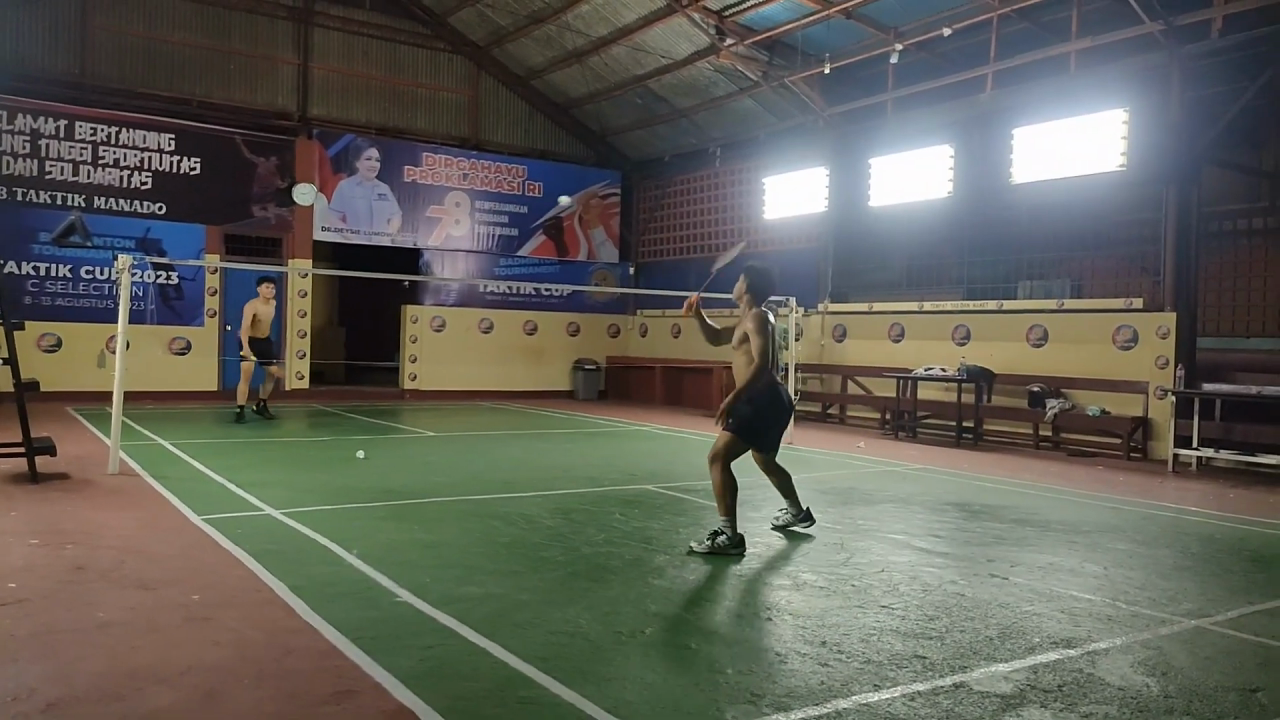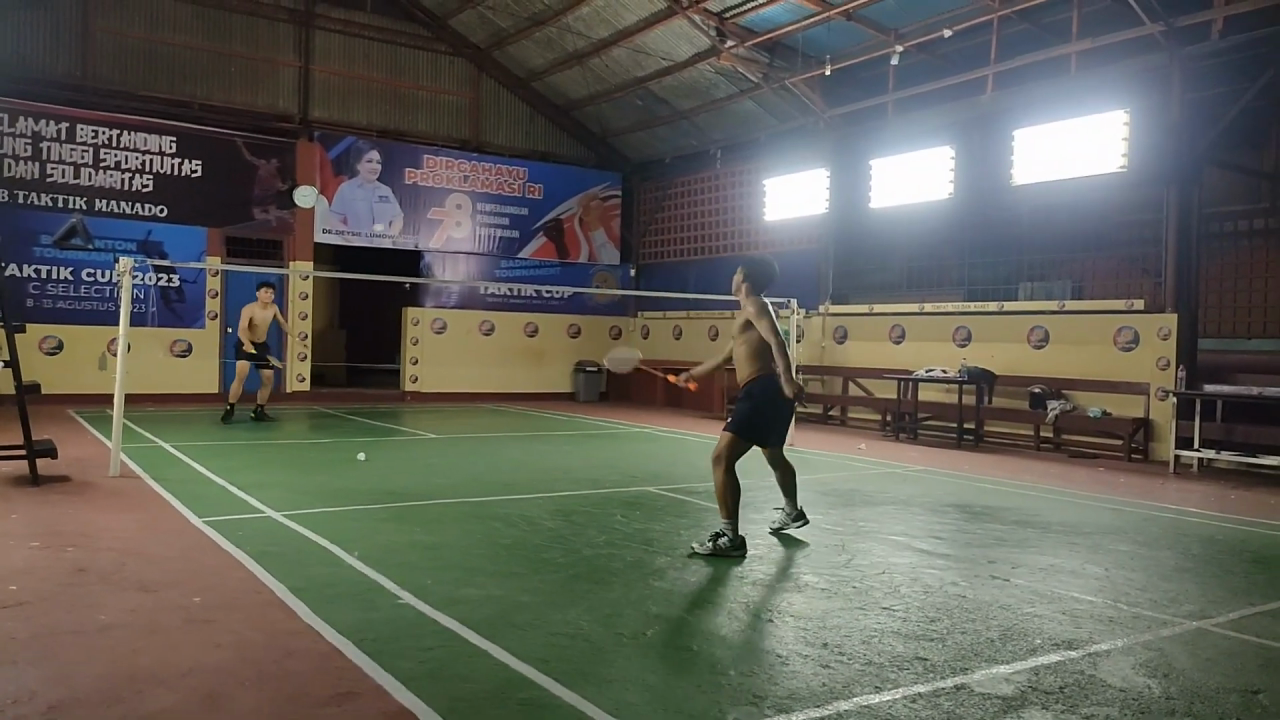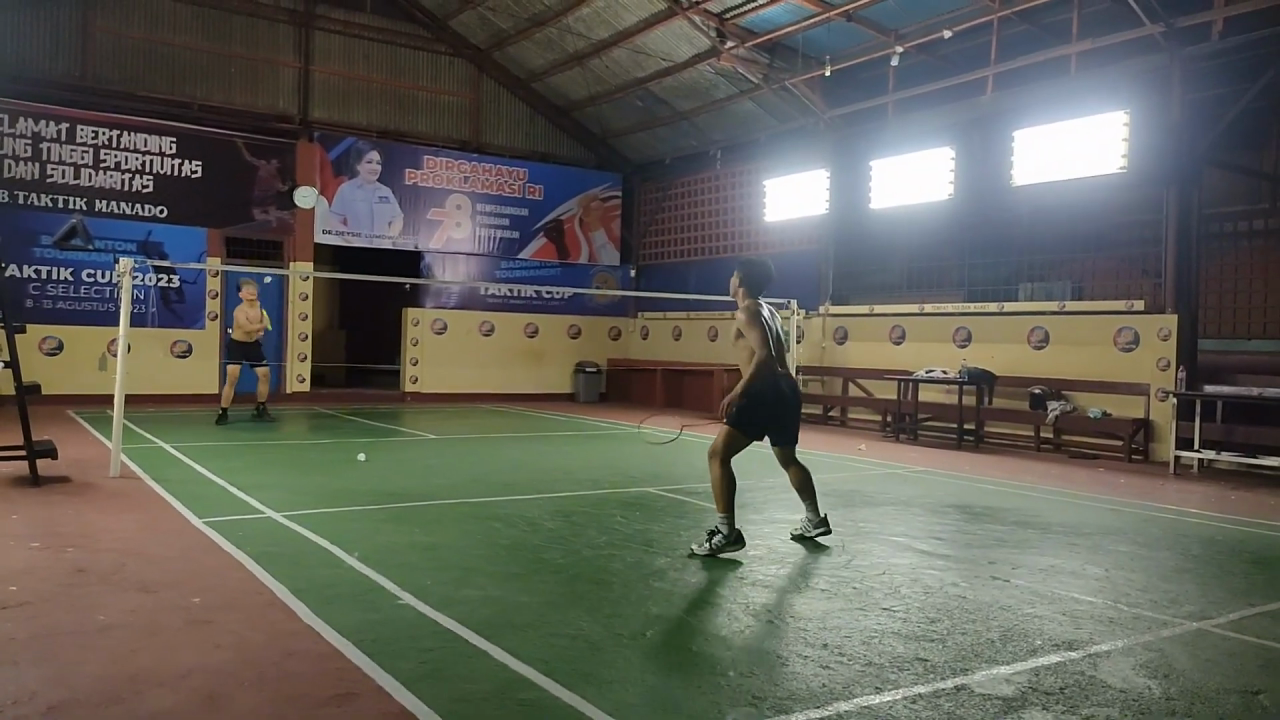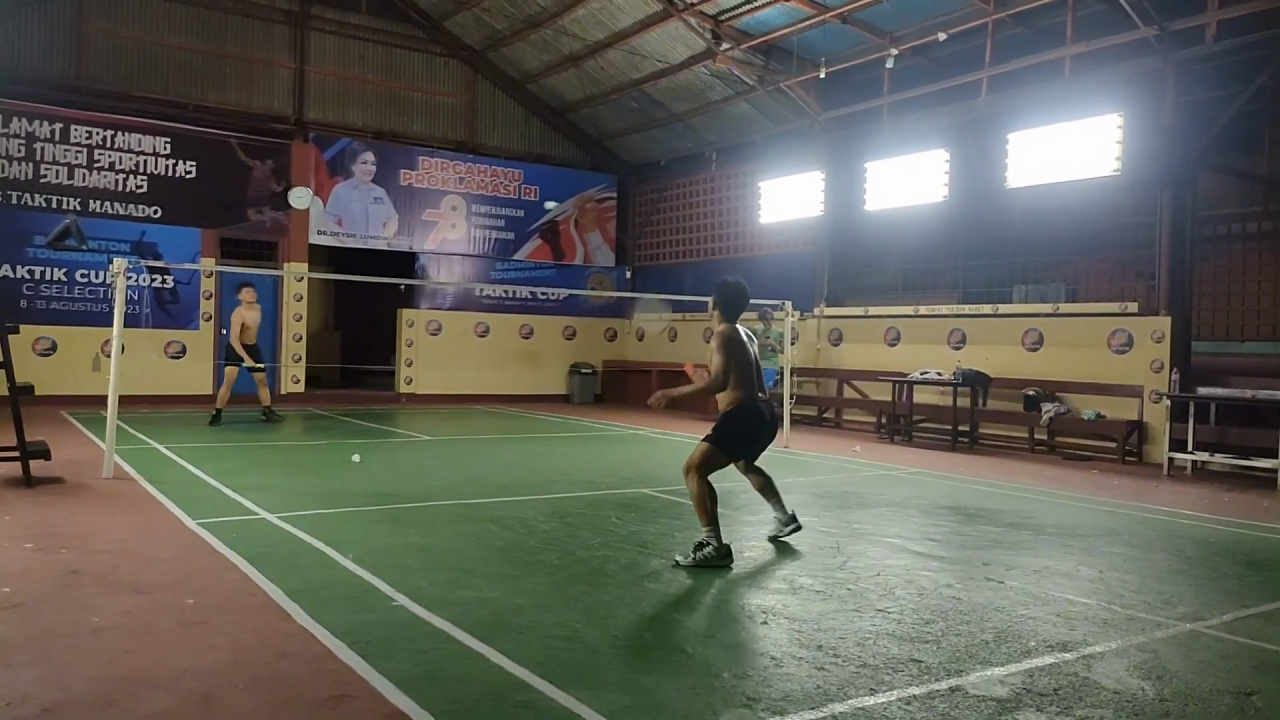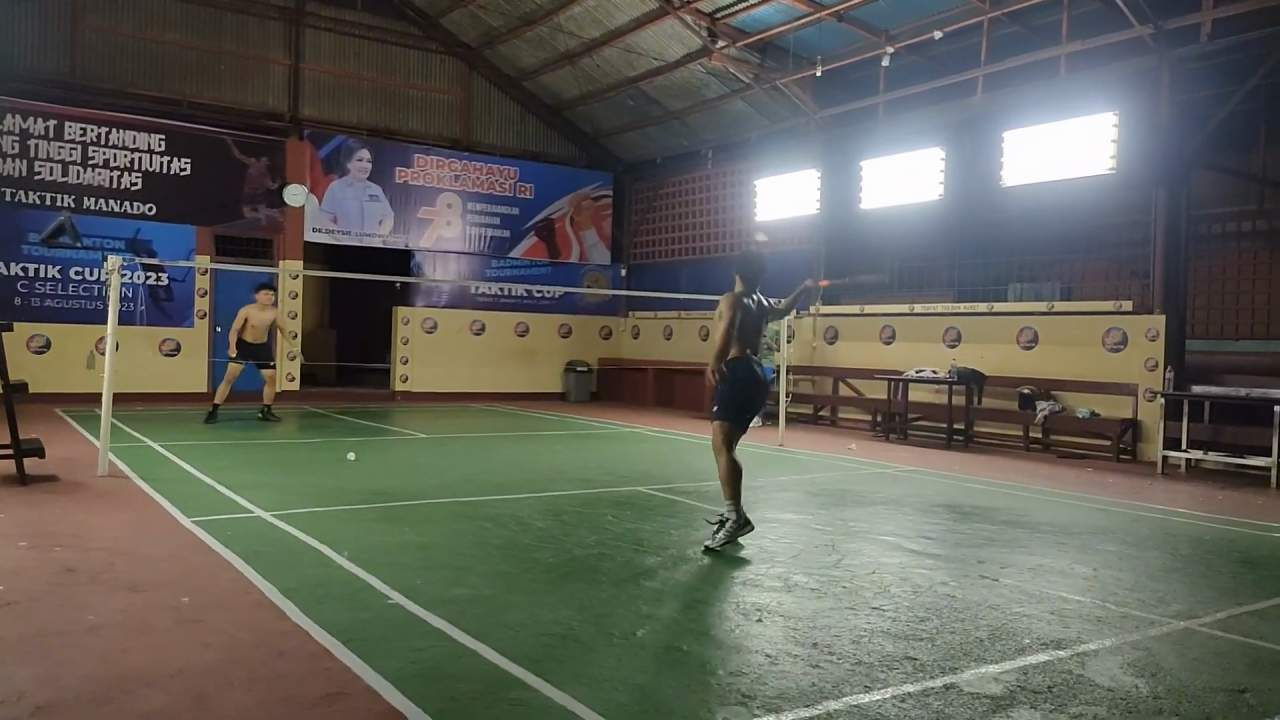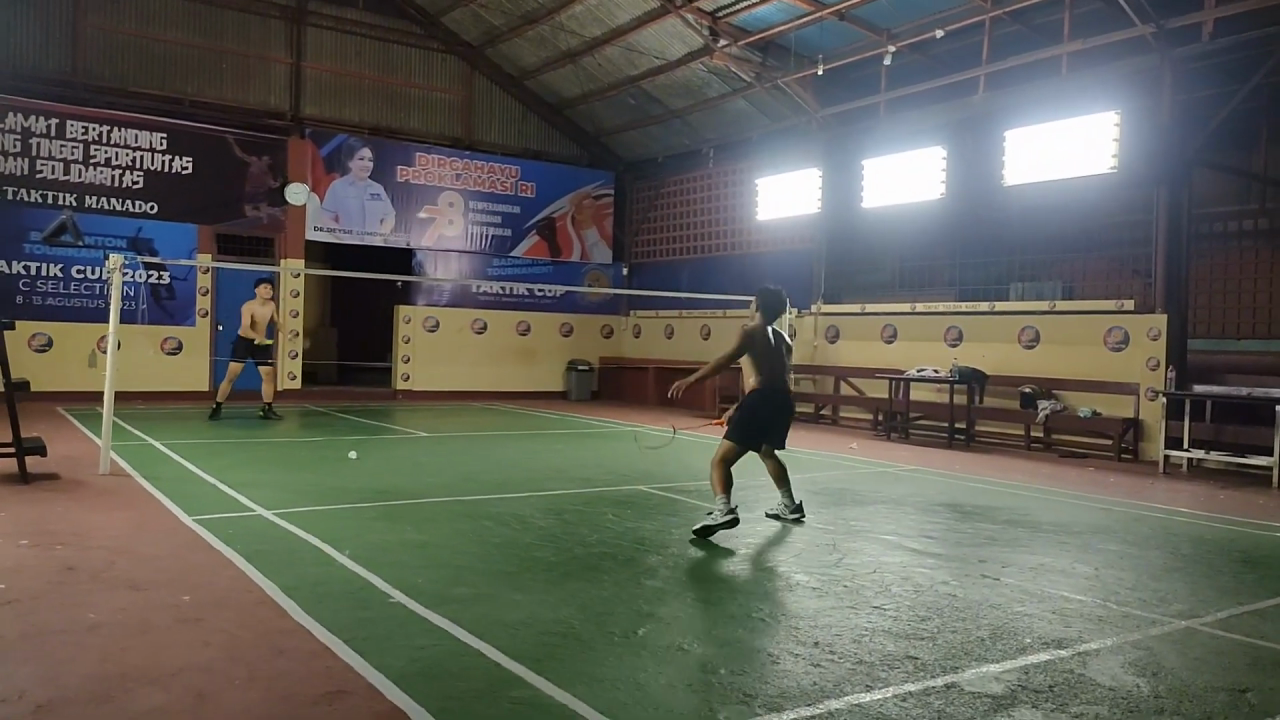
dt=0.3s
person 1, frame 1
left shoulder: (756, 317)
right shoulder: (747, 319)
left elbow: (761, 364)
right elbow: (715, 336)
left wrist: (731, 398)
right wrist: (698, 314)
left hip: (763, 400)
right hip: (771, 400)
left knee: (718, 458)
right knee: (764, 461)
left ankle: (729, 535)
right ankle: (797, 512)
person 1, frame 2
left shoulder: (756, 306)
right shoulder: (749, 312)
left elbow: (777, 343)
right elbow: (730, 354)
left wrist: (787, 379)
right wrist: (696, 372)
left hip: (764, 394)
right hip: (768, 396)
left knee: (721, 460)
right knee: (774, 455)
left ankle: (730, 537)
right ankle: (792, 512)
person 1, frame 3
left shoulder: (746, 311)
right shoulder: (767, 311)
left elbow: (765, 355)
left wrist: (736, 393)
right wrist: (743, 394)
left hip: (766, 392)
right hip: (786, 390)
left knee: (718, 455)
right knee: (788, 459)
left ankle: (726, 532)
right ankle: (815, 520)
person 1, frame 4
left shoulder: (722, 336)
right shoulder: (744, 335)
left elbow: (720, 383)
left wrist: (675, 392)
right wrist: (705, 377)
left hip: (743, 417)
right hip: (764, 415)
left knee: (694, 469)
right knee: (745, 464)
left ankle: (715, 546)
right ankle: (784, 517)
person 1, frame 5
left shoulder: (731, 300)
right shoulder: (762, 303)
left elbow: (729, 329)
right elbow: (783, 309)
left wrist: (715, 362)
right wrist: (801, 289)
left hip: (736, 373)
right hip: (755, 377)
left knee: (722, 446)
right knee: (726, 445)
left ankle: (734, 517)
right ankle: (735, 514)
person 1, frame 6
left shoulder: (752, 332)
right shoulder: (784, 340)
left elbow: (727, 359)
left wrist: (691, 379)
right wrist: (739, 408)
left hip: (761, 402)
right hip: (784, 404)
left knee: (720, 462)
right knee: (767, 452)
left ankle: (724, 510)
right ankle: (789, 504)
